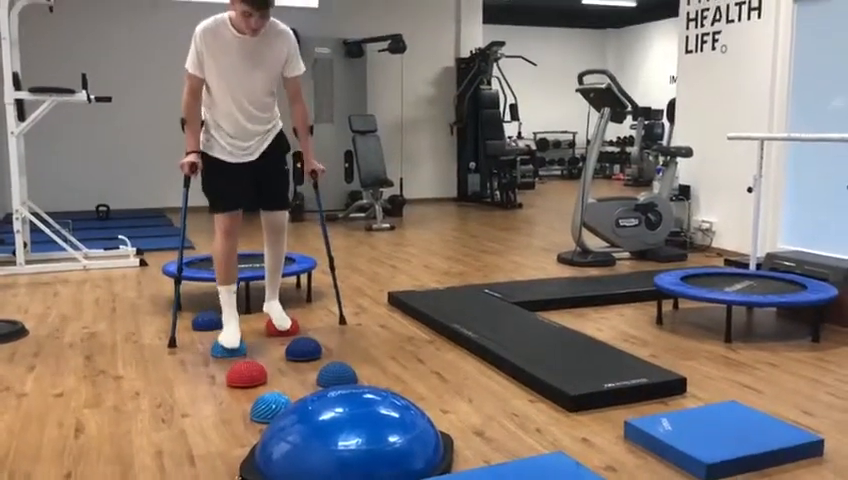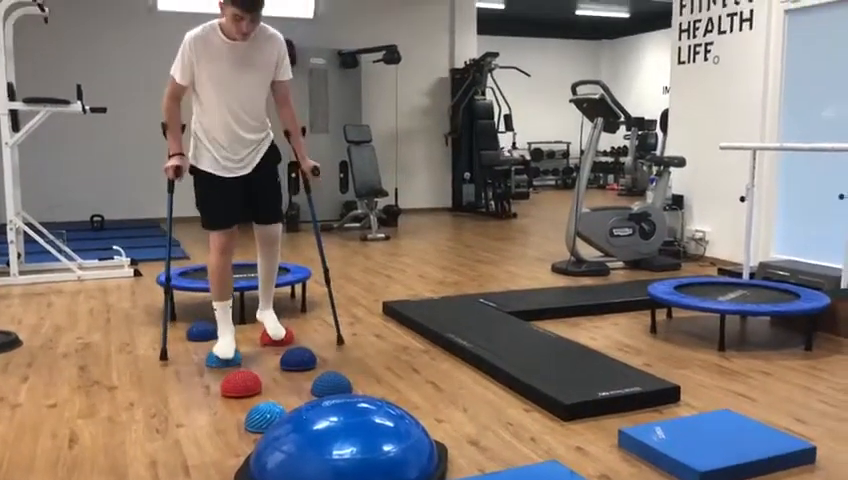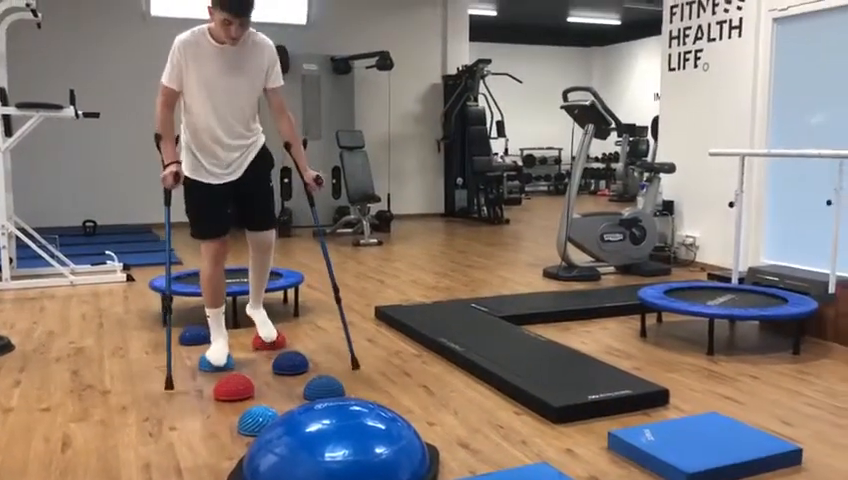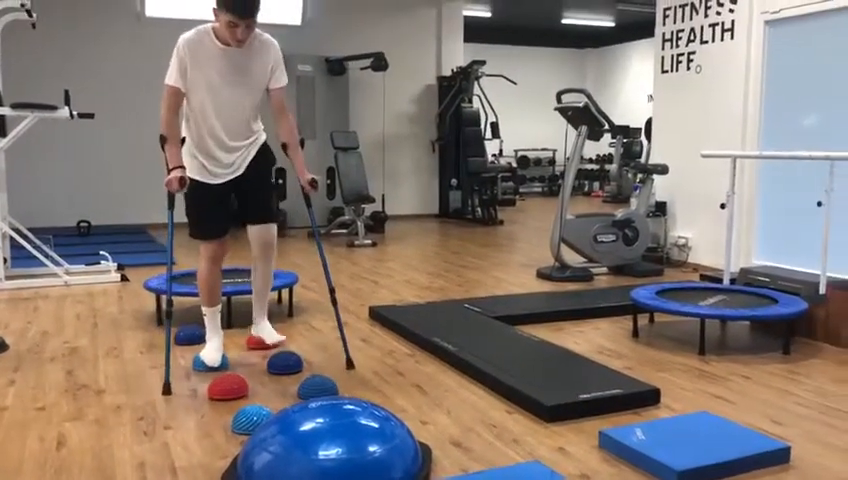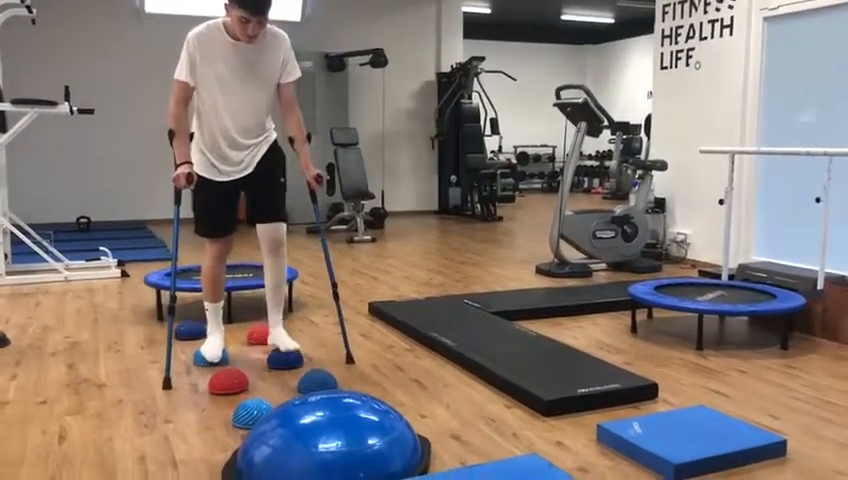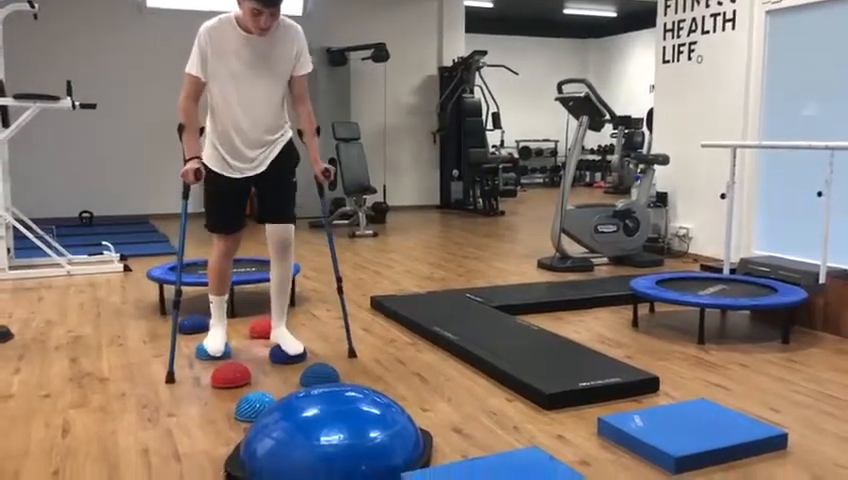
dt=0.3s
person 1, frame 1
left shoulder: (283, 37)
right shoulder: (207, 33)
left elbow: (295, 99)
right elbow: (192, 95)
left wrist: (308, 155)
right wrist: (192, 149)
left hip: (268, 142)
right hip: (220, 146)
left knee: (276, 223)
right knee: (226, 226)
left ankle: (272, 300)
right ankle: (229, 318)
person 1, frame 2
left shoulder: (274, 42)
right shoulder: (197, 41)
left elbow: (284, 103)
right elbow: (172, 99)
left wrist: (303, 155)
right wrist: (175, 152)
left hip: (260, 153)
right hip: (211, 159)
left knee: (271, 235)
right knee: (222, 242)
left ankle: (266, 308)
right ankle: (225, 329)
person 1, frame 3
left shoulder: (264, 48)
right shoulder: (186, 46)
left elbow: (279, 111)
right elbow: (165, 106)
left wrist: (303, 166)
right wrist: (171, 160)
left hip: (251, 157)
right hip: (202, 166)
left knee: (263, 240)
right knee: (214, 251)
left ankle: (256, 306)
right ankle: (218, 335)
person 1, frame 4
left shoulder: (268, 48)
right shoulder: (190, 45)
left elbow: (281, 112)
right elbow: (170, 108)
left wrist: (300, 168)
right wrist: (175, 165)
left hip: (252, 154)
right hip: (202, 164)
left knee: (265, 239)
right knee: (212, 250)
left ankle: (260, 321)
right ankle: (213, 336)
person 1, frame 5
left shoulder: (279, 43)
right shoulder: (200, 40)
left elbow: (290, 107)
right elbow: (179, 104)
left wrist: (306, 163)
right wrist: (183, 160)
left hip: (262, 153)
right hip: (211, 161)
left knee: (275, 239)
right knee: (218, 247)
left ankle: (276, 327)
right ankle: (214, 331)
person 1, frame 6
left shoulder: (293, 35)
right shoulder: (212, 33)
left elbow: (301, 100)
right elbow: (190, 98)
left wrist: (316, 157)
right wrist: (192, 155)
left hip: (276, 152)
right hip: (223, 157)
left knee: (282, 240)
right knee: (225, 244)
left ankle: (279, 327)
right ankle: (217, 324)
